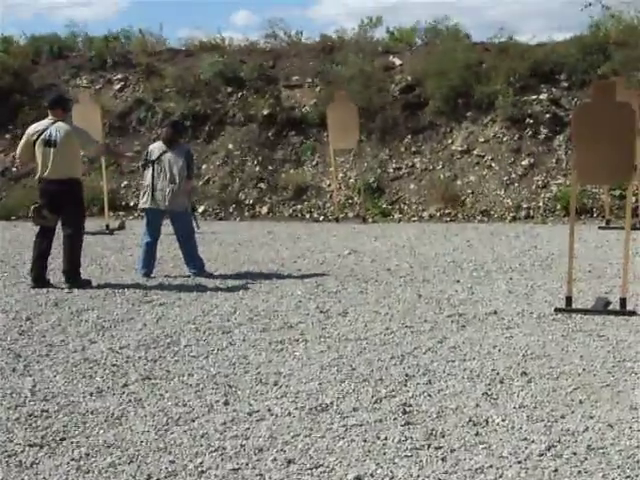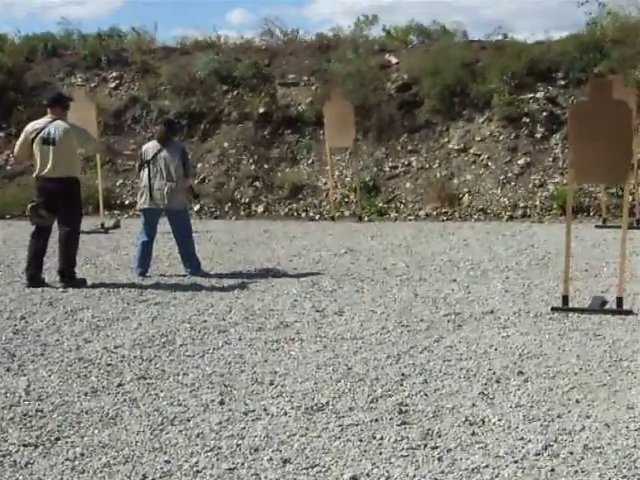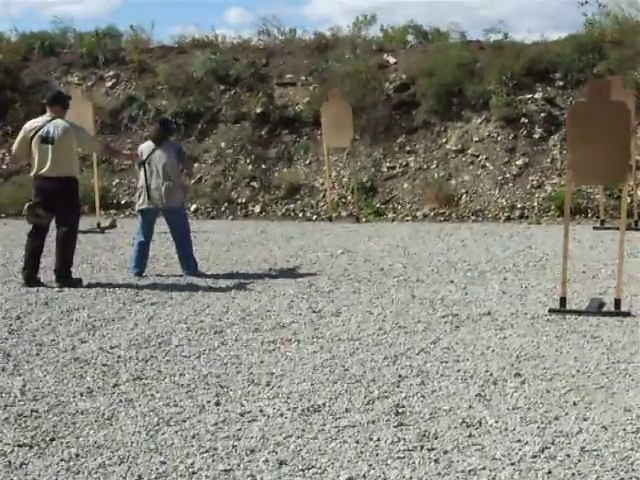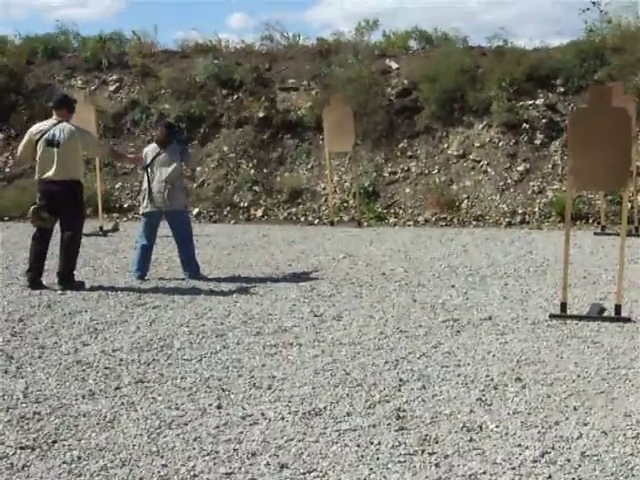
dt=0.2s
person 1, frame 1
left shoulder: (34, 130)
right shoulder: (71, 131)
left elbow: (22, 158)
right elbow: (99, 148)
left hip: (46, 185)
right hip: (68, 185)
left knee: (45, 231)
right knee: (72, 230)
left ankle: (37, 277)
right ankle: (72, 277)
person 1, frame 2
left shoulder: (32, 128)
right shoulder: (70, 129)
left elbow: (19, 156)
right elbow: (99, 147)
right wrist: (122, 154)
left hip: (43, 183)
right hip: (66, 184)
left knee: (41, 229)
right knee: (69, 229)
left ankle: (33, 275)
right ankle: (67, 276)
person 1, frame 3
left shoulder: (31, 126)
right shoulder: (70, 128)
left elbow: (17, 154)
right elbow: (99, 146)
right wrist: (122, 154)
left hip: (41, 182)
right hip: (65, 183)
left knee: (38, 229)
right knee: (66, 228)
left ankle: (29, 275)
right ankle: (63, 276)
person 1, frame 4
left shoulder: (36, 130)
right shoulder: (76, 132)
left elbow: (22, 157)
right elbow: (105, 151)
right wrist: (127, 158)
left hip: (45, 186)
right hip: (69, 187)
left knee: (42, 232)
right knee: (70, 232)
left ankle: (33, 277)
right ankle: (65, 279)
person 2, frame 1
left shoulder: (152, 148)
right shoulder: (185, 151)
left elbow: (145, 171)
right elbow: (189, 178)
right wrist: (187, 194)
left hip: (153, 198)
right hip: (177, 199)
left knee: (150, 236)
right knee: (186, 236)
left ankle: (145, 270)
right ankle: (197, 269)
person 2, frame 2
left shoulder: (146, 148)
right shoulder: (179, 148)
left elbow: (140, 172)
right elbow: (187, 174)
right wrist: (186, 187)
left hip: (151, 197)
right hip: (175, 197)
left knee: (146, 235)
right knee: (183, 235)
left ankle: (140, 269)
right ankle: (193, 268)
person 2, frame 3
left shoulder: (143, 148)
right shoulder: (175, 147)
left elbow: (140, 170)
right elbow: (187, 167)
right wrist: (184, 171)
left hip: (148, 197)
right hip: (172, 196)
left knee: (143, 235)
right knee: (181, 234)
left ankle: (136, 269)
right ankle: (190, 268)
person 2, frame 4
left shoulder: (148, 150)
right shoulder: (179, 149)
left elbow: (145, 170)
right elbow: (188, 163)
left hip: (151, 200)
right hip: (175, 199)
left knee: (145, 238)
right knee: (184, 238)
left ankle: (139, 272)
right ankle: (192, 272)
